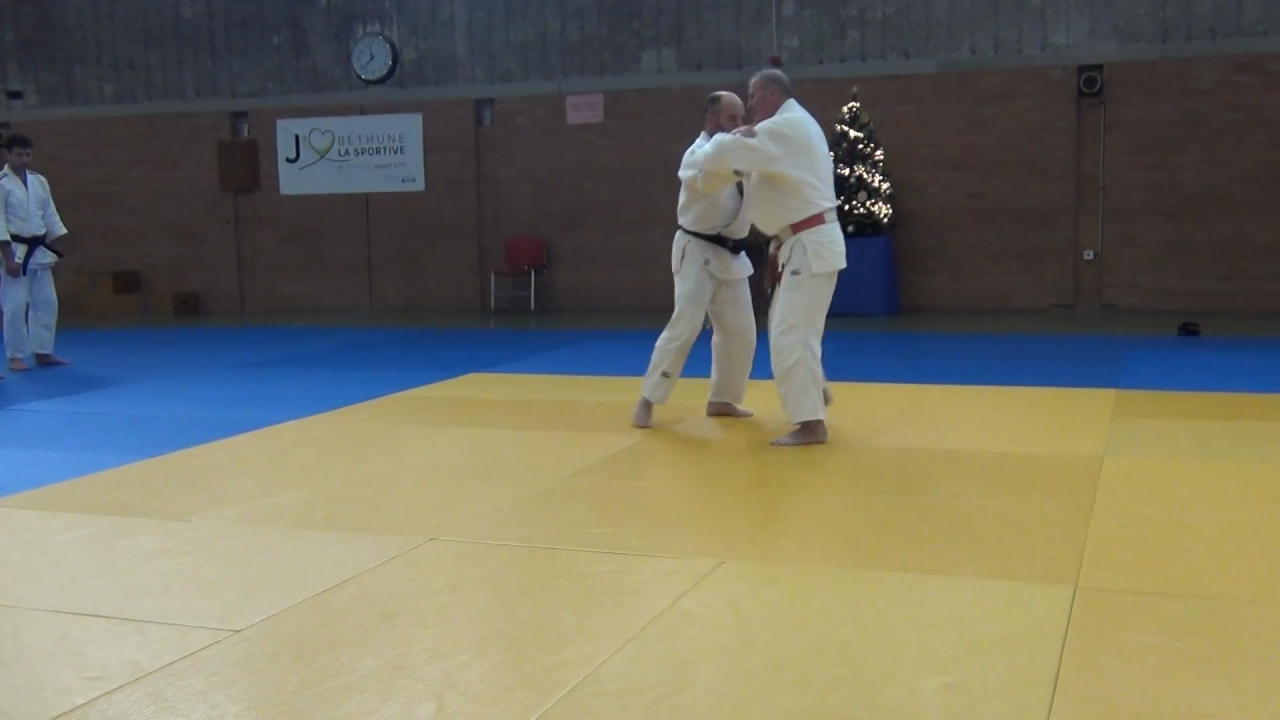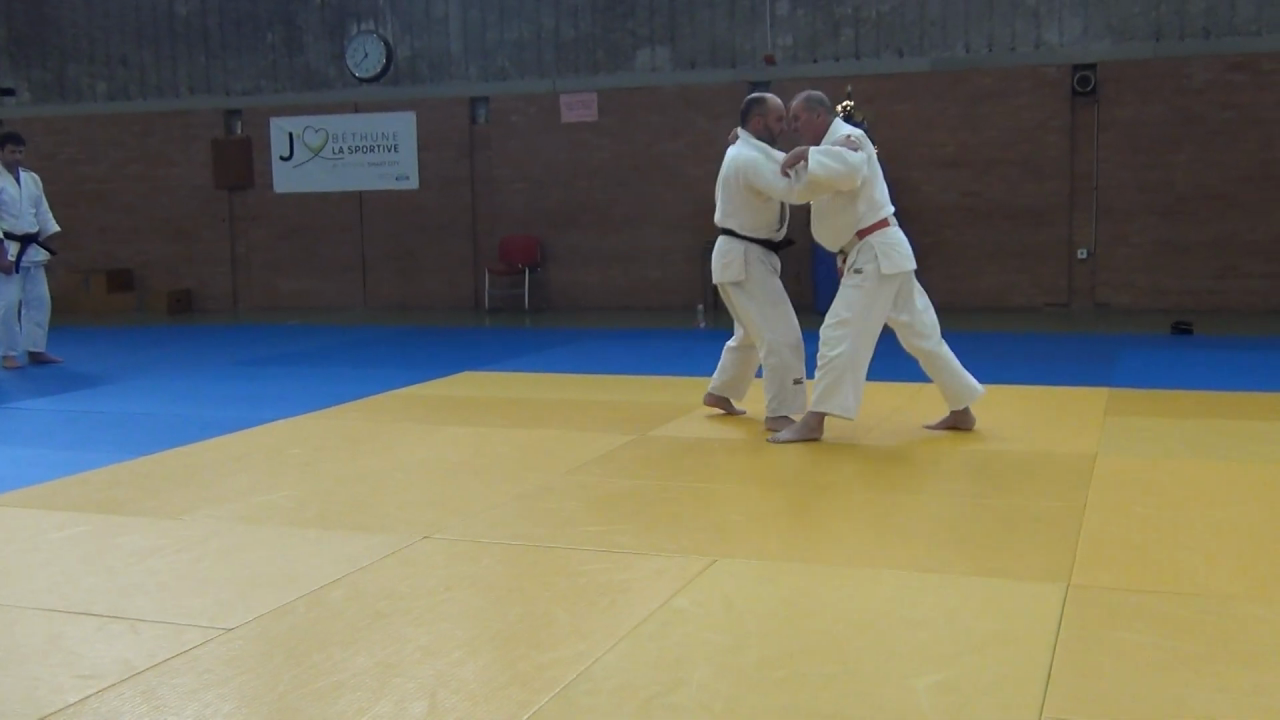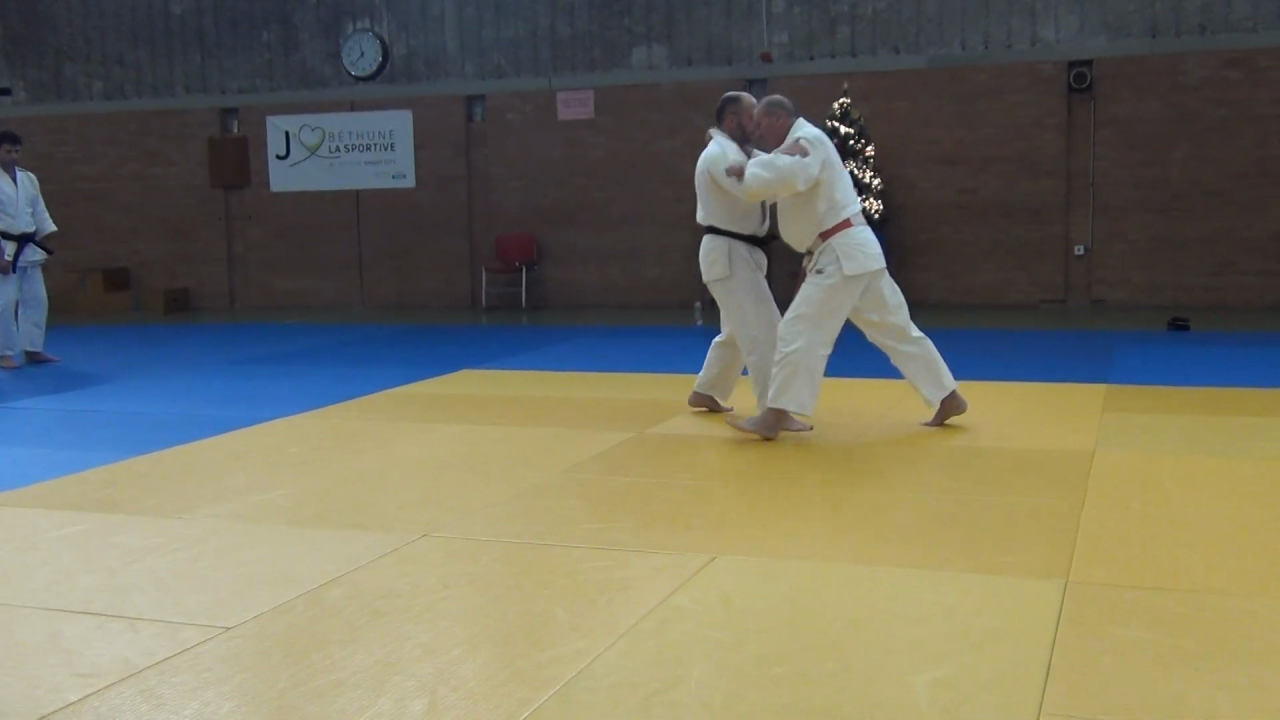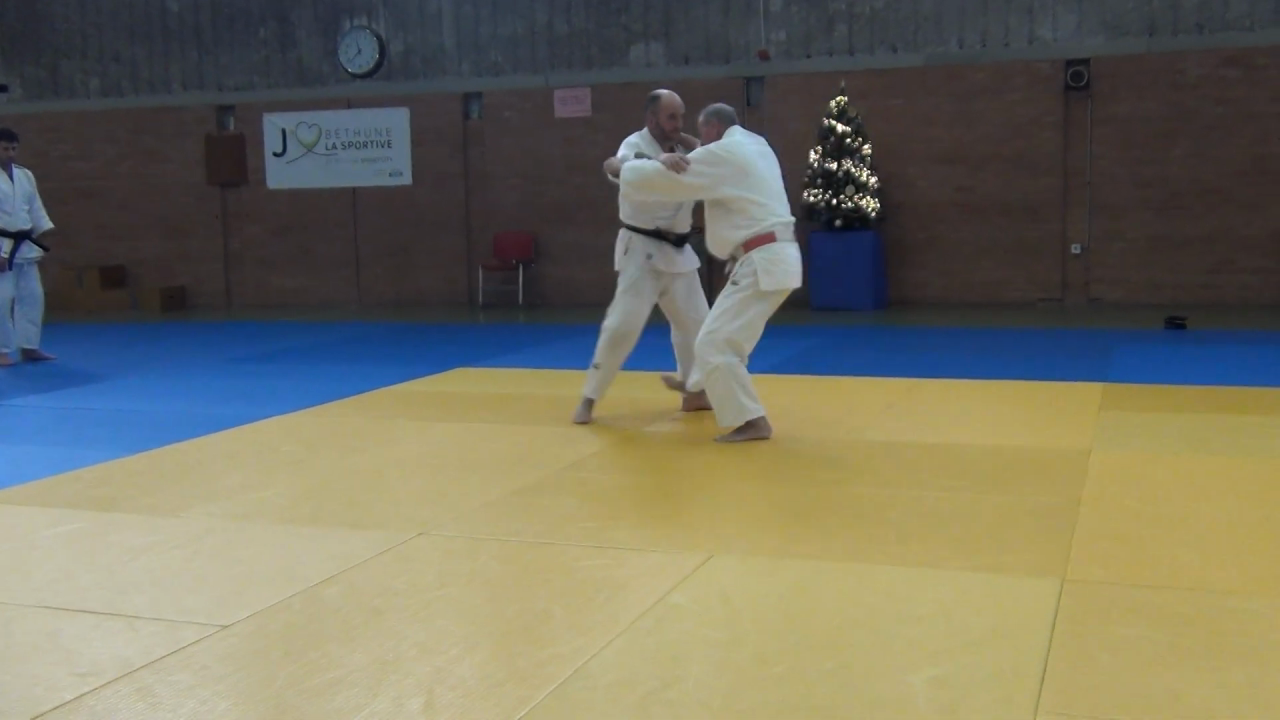
dt=0.4s
person 1, frame 1
left shoulder: (784, 125)
right shoulder: (798, 125)
left elbow: (726, 151)
left wrist: (703, 155)
left hip: (809, 245)
right hip: (809, 241)
left knee: (792, 335)
right knee: (787, 327)
left ankle: (811, 424)
right ankle: (814, 391)
person 1, frame 2
left shoulder: (848, 138)
right shoulder: (834, 145)
left elbow: (848, 169)
left wrist: (802, 155)
left hip: (876, 252)
right hip: (882, 250)
left knee: (840, 332)
right knee: (920, 333)
left ankle: (813, 421)
right ankle: (962, 410)
person 1, frame 3
left shoulder: (806, 139)
right shoulder: (803, 142)
left elbow: (791, 173)
left wrist: (746, 168)
left hip: (842, 252)
right hip: (856, 249)
left knee: (800, 330)
right knee: (895, 329)
left ankle: (774, 417)
right ankle: (948, 397)
person 1, frame 4
left shoulder: (720, 154)
right shoulder: (757, 145)
left elbow: (663, 177)
left wrist: (620, 167)
left hip: (763, 263)
right hip: (782, 257)
left knee: (714, 343)
right knee: (731, 332)
left ankle: (753, 421)
right ankle: (699, 384)
person 2, frame 1
right shoulder: (698, 154)
right elbow: (706, 178)
left hip: (731, 255)
right hip: (697, 251)
left knee: (739, 332)
right knee: (683, 328)
left ankle: (721, 399)
right ankle: (647, 400)
person 2, frame 2
left shoulder: (753, 152)
right shoulder: (750, 158)
right elbow: (793, 189)
left hip: (749, 253)
right hip: (746, 256)
left knee: (750, 334)
right knee: (782, 333)
left ankle: (719, 392)
right ankle: (780, 414)
person 2, frame 3
left shoulder: (725, 150)
right shoulder: (722, 153)
left hip: (732, 252)
right hip: (729, 252)
left knee: (737, 331)
right knee: (763, 331)
left ankle: (704, 391)
person 2, frame 4
left shoulder: (682, 149)
right shoulder: (633, 147)
left wrist: (696, 150)
left hip: (677, 250)
right hip: (640, 249)
left knee: (695, 322)
right knee: (623, 323)
left ankle: (695, 393)
right ankle: (591, 397)
person 3, frame 1
left shoulder: (39, 181)
left elbow: (50, 216)
left wrist: (57, 248)
left hip: (39, 251)
left knee: (46, 302)
left ankle: (43, 352)
person 3, frame 2
left shoulder: (32, 179)
left elbow: (43, 213)
left wrist: (50, 245)
left hip: (32, 249)
left knee: (39, 301)
left ankle: (36, 350)
person 3, frame 3
left shoulder: (29, 178)
left elbow: (39, 212)
left wrist: (46, 244)
left hip: (29, 248)
left knee: (36, 300)
left ankle: (33, 349)
person 3, frame 4
left shoulder: (25, 175)
left elbow: (36, 209)
left wrist: (44, 241)
left hip: (25, 245)
left knee: (32, 297)
left ankle: (29, 347)
